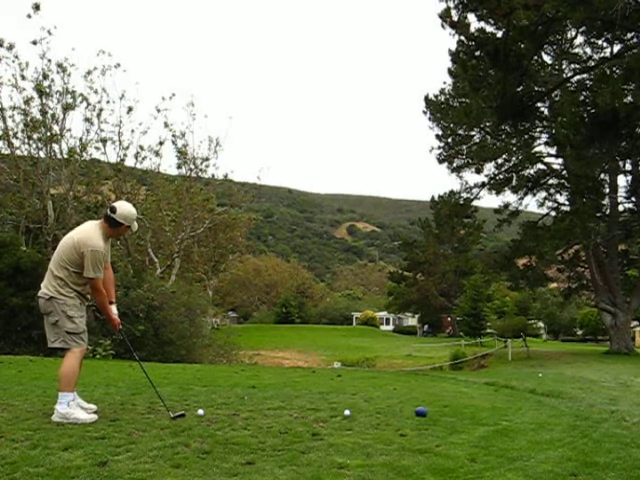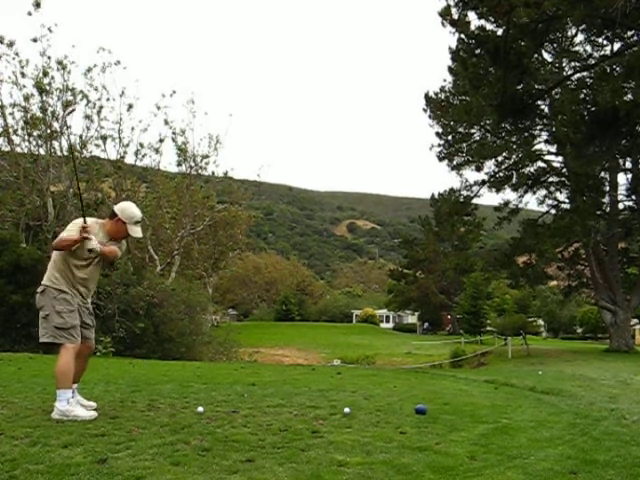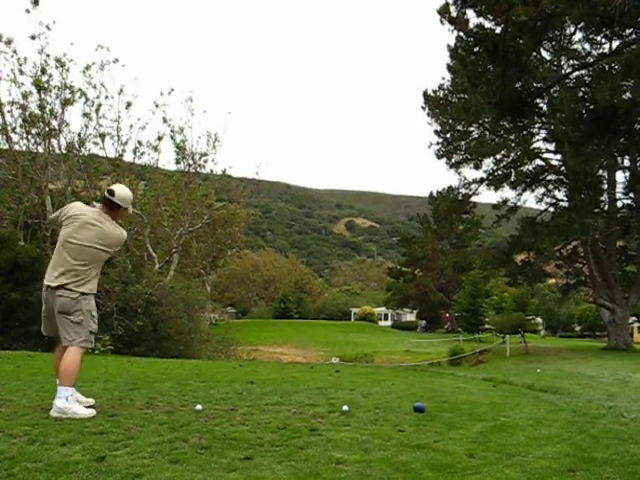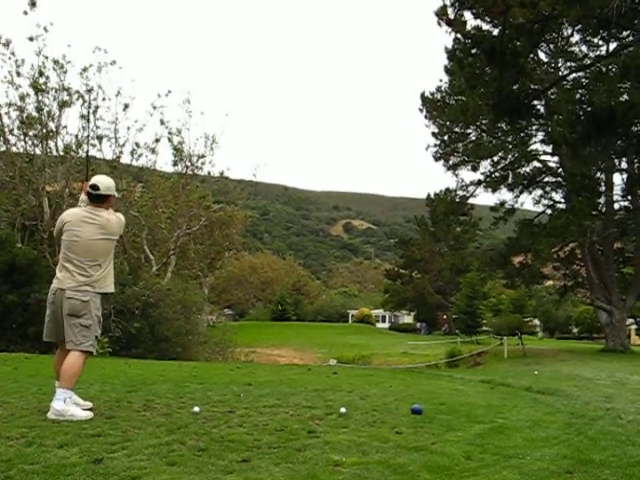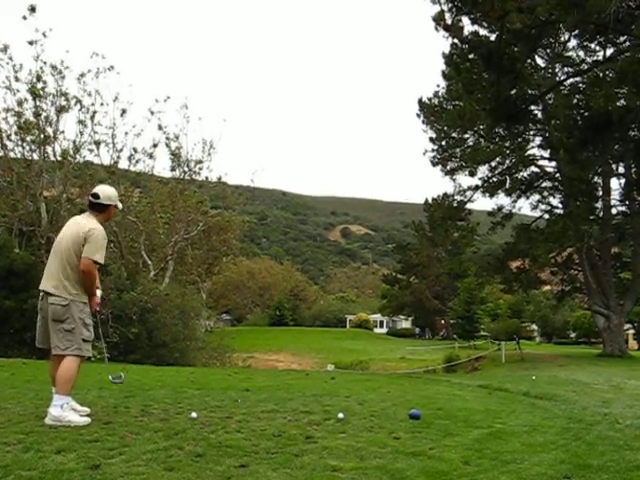
dt=1s
person 1, frame 1
left shoulder: (99, 229)
right shoulder: (94, 245)
left elbow: (107, 270)
right elbow: (96, 288)
left wrist: (113, 305)
right wrist: (110, 317)
left hip: (69, 296)
right hip: (61, 297)
left knee: (79, 348)
right knee: (75, 349)
left ankle: (70, 398)
right ankle: (63, 408)
person 1, frame 2
left shoulder: (118, 244)
right shoulder: (83, 226)
left elbow: (109, 253)
right elbow: (57, 244)
left wrist: (96, 246)
right wrist: (79, 237)
left hip: (81, 298)
right hip: (58, 292)
left knee: (86, 347)
right knee: (70, 346)
left ankle: (70, 395)
right ankle: (63, 405)
person 1, frame 3
left shoulder: (76, 210)
right shoulder: (118, 235)
left elbow: (55, 217)
right wrist: (100, 208)
left hip: (52, 287)
right hip: (76, 294)
left knee: (64, 342)
right knee: (77, 345)
left ankle: (66, 393)
right ankle: (62, 403)
person 1, frame 4
left shoulder: (70, 215)
right shoulder: (116, 222)
left wrist: (82, 204)
right wrist: (95, 203)
left hip: (59, 289)
right hip: (84, 294)
left knee: (65, 345)
right knee: (80, 348)
left ankle: (64, 395)
right ankle: (60, 404)
person 1, frame 5
left shoulder: (77, 221)
right shoulder: (97, 231)
right elbow: (85, 267)
left wrist: (96, 290)
right wrist: (92, 293)
left hip: (51, 294)
right hip: (69, 298)
left knee: (59, 352)
right knee: (74, 353)
left ankle: (62, 401)
right ankle: (58, 410)
